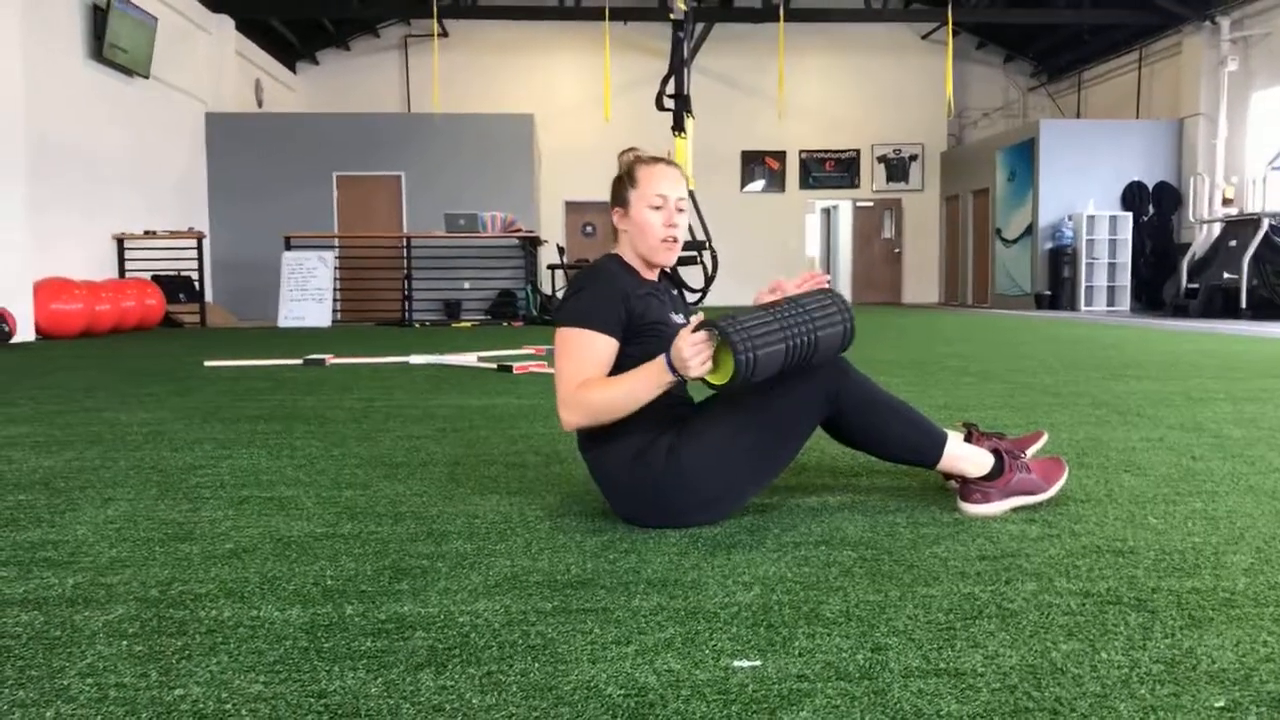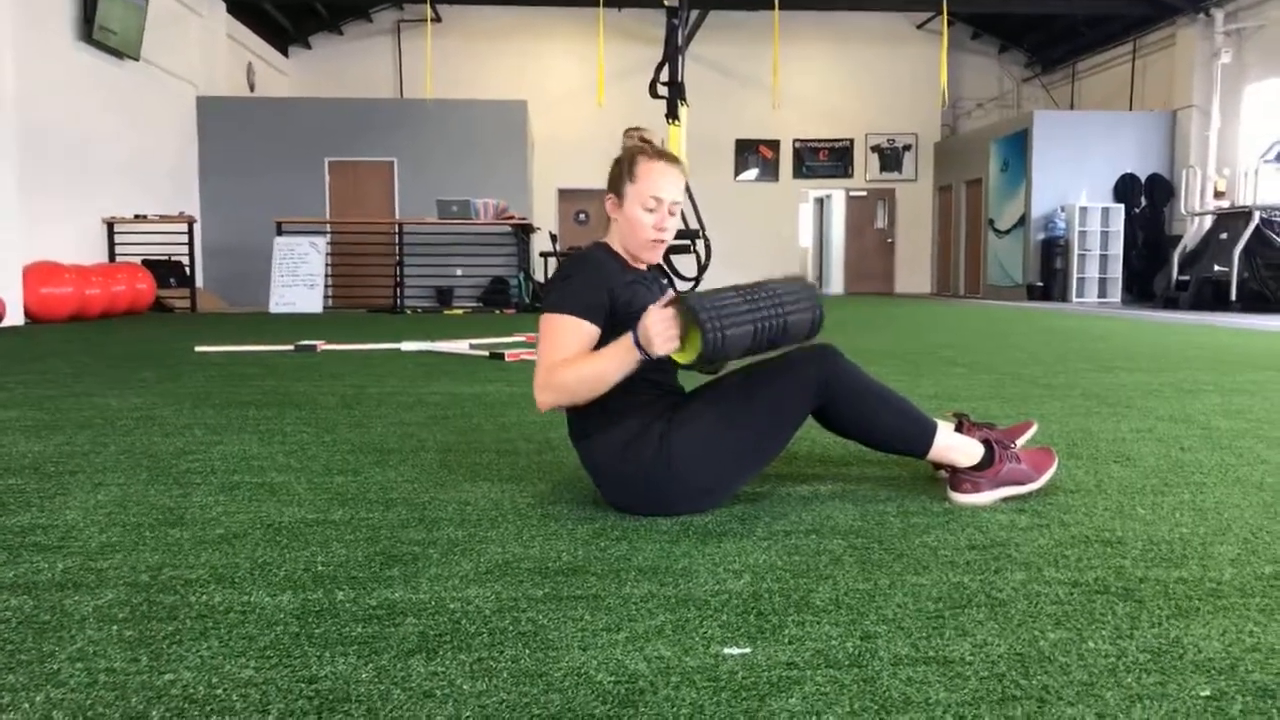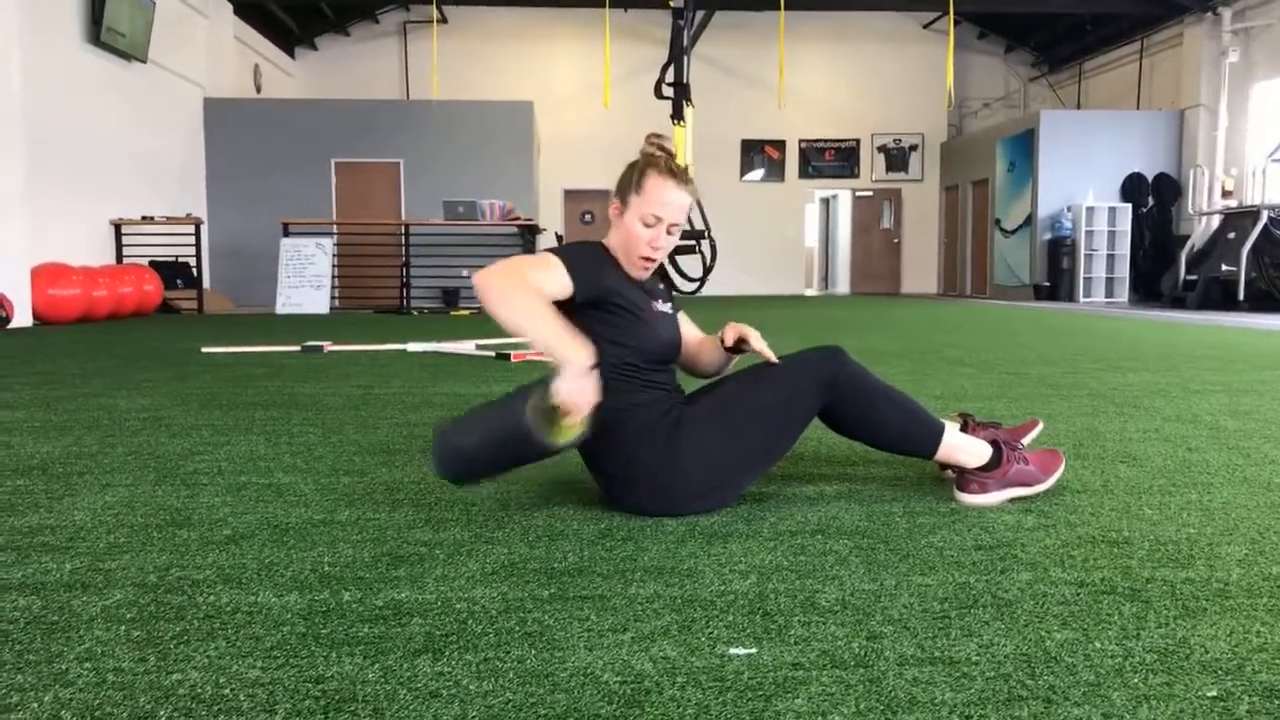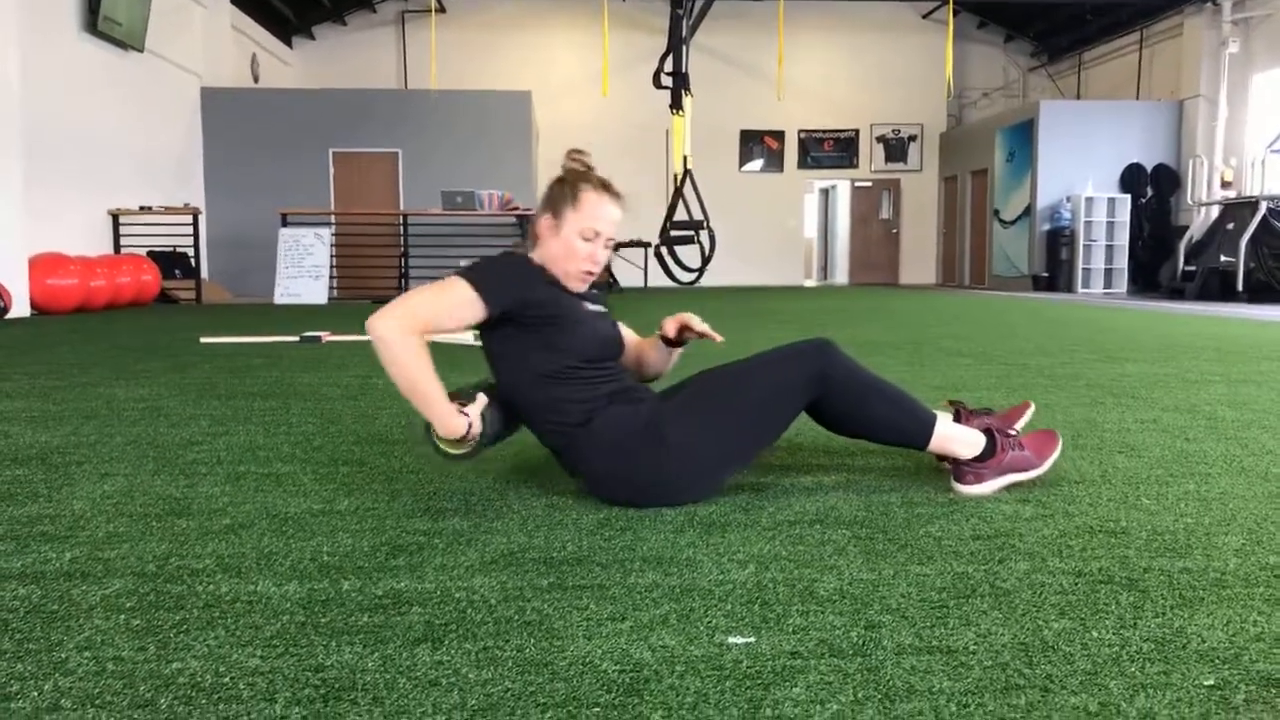
dt=0.5s
person 1, frame 1
left shoulder: (657, 287)
right shoulder: (601, 288)
left elbow: (717, 360)
right elbow: (574, 408)
right wrist: (671, 365)
left hip: (674, 454)
right hip: (655, 481)
left knee: (817, 379)
right knee: (827, 380)
left ankle: (967, 450)
right ankle: (984, 474)
person 1, frame 2
left shoulder: (649, 277)
right shoulder: (587, 274)
right elbow: (550, 389)
right wrist: (639, 345)
left hip: (667, 441)
right hip: (646, 468)
left knee: (808, 369)
right knee: (819, 368)
left ankle: (959, 439)
right ankle: (974, 462)
person 1, frame 3
left shoulder: (649, 284)
right shoulder: (585, 266)
left elbow: (700, 362)
right elbow: (493, 282)
left wrist: (727, 342)
right wrist: (574, 358)
left hip: (668, 443)
right hip: (650, 470)
left knee: (821, 373)
right knee: (827, 370)
left ankle: (964, 440)
right ankle: (983, 464)
person 1, frame 4
left shoulder: (573, 295)
right shoulder: (511, 279)
left elbow: (640, 366)
right elbow: (390, 324)
left wrist: (668, 336)
right wrist: (450, 420)
left hip: (645, 435)
right hip: (641, 458)
left knee: (807, 365)
right knee: (817, 363)
left ankle: (959, 429)
right ankle: (977, 452)
